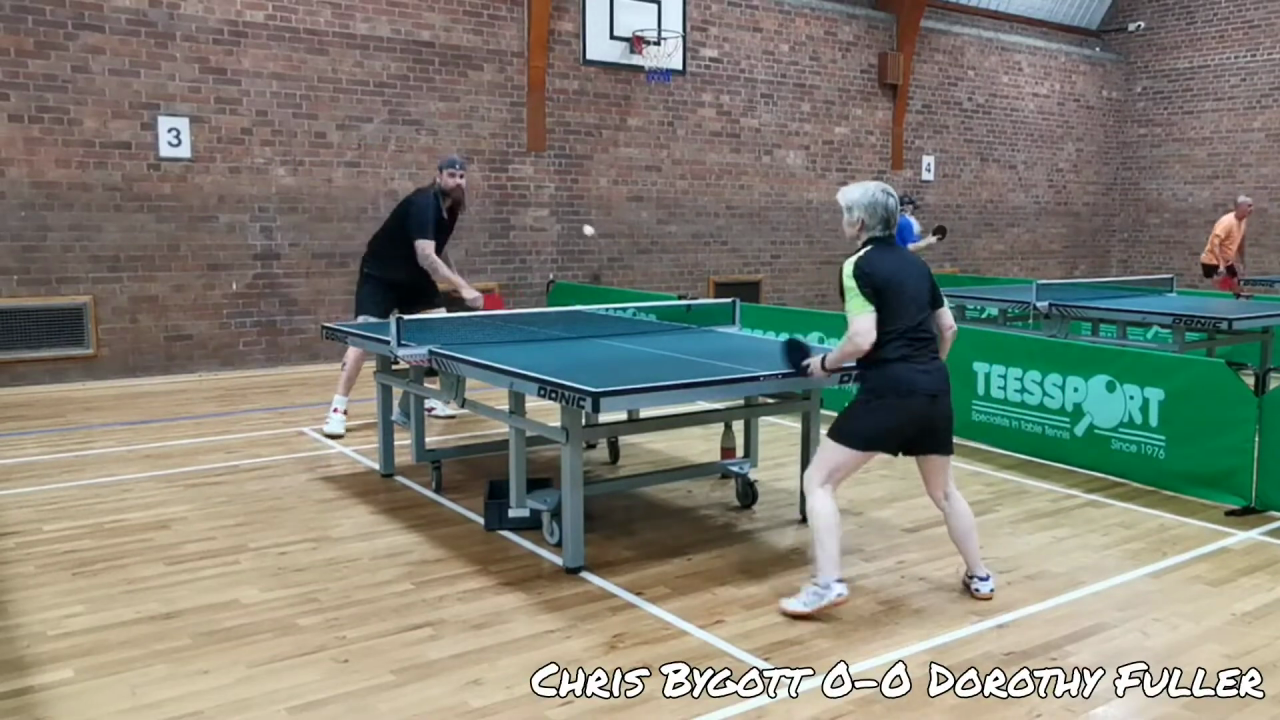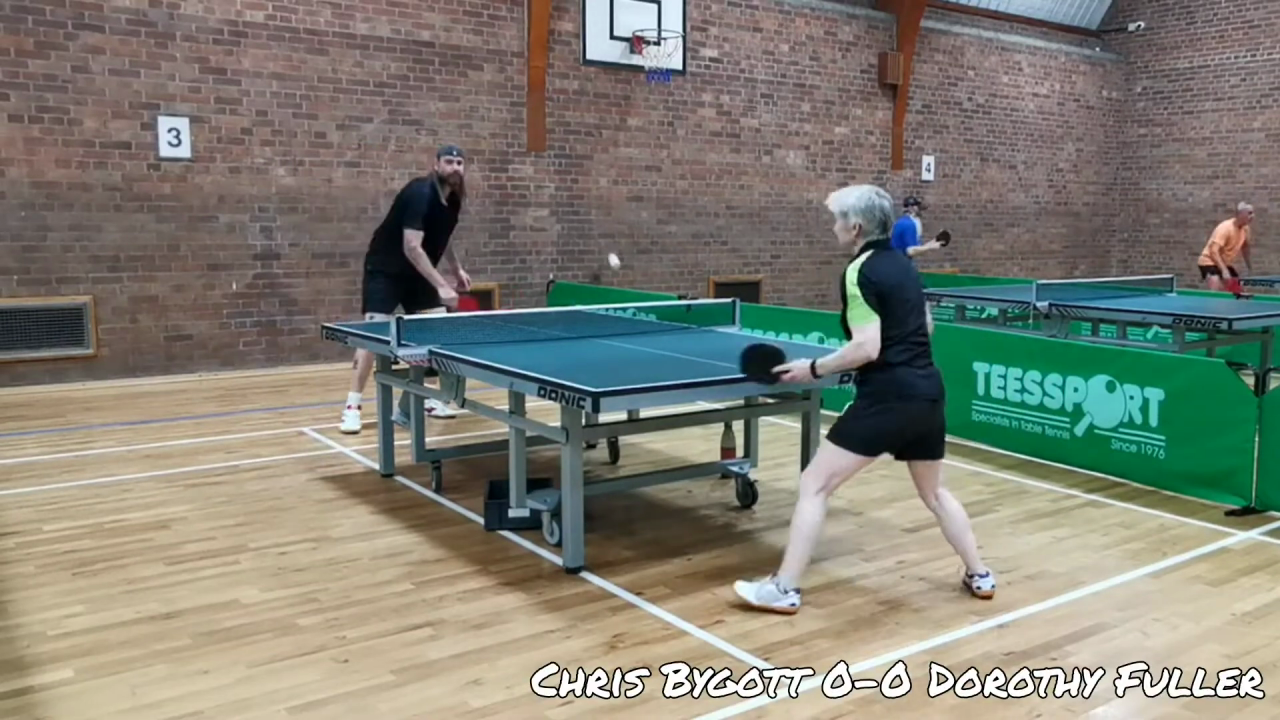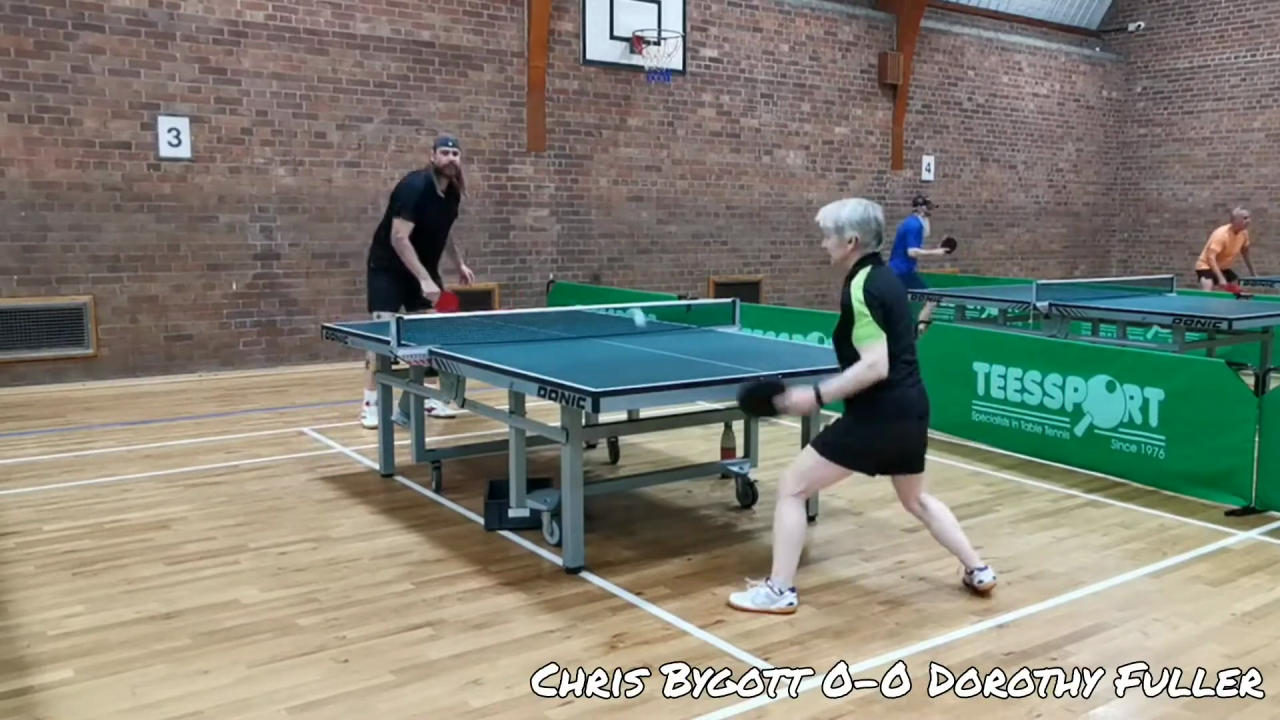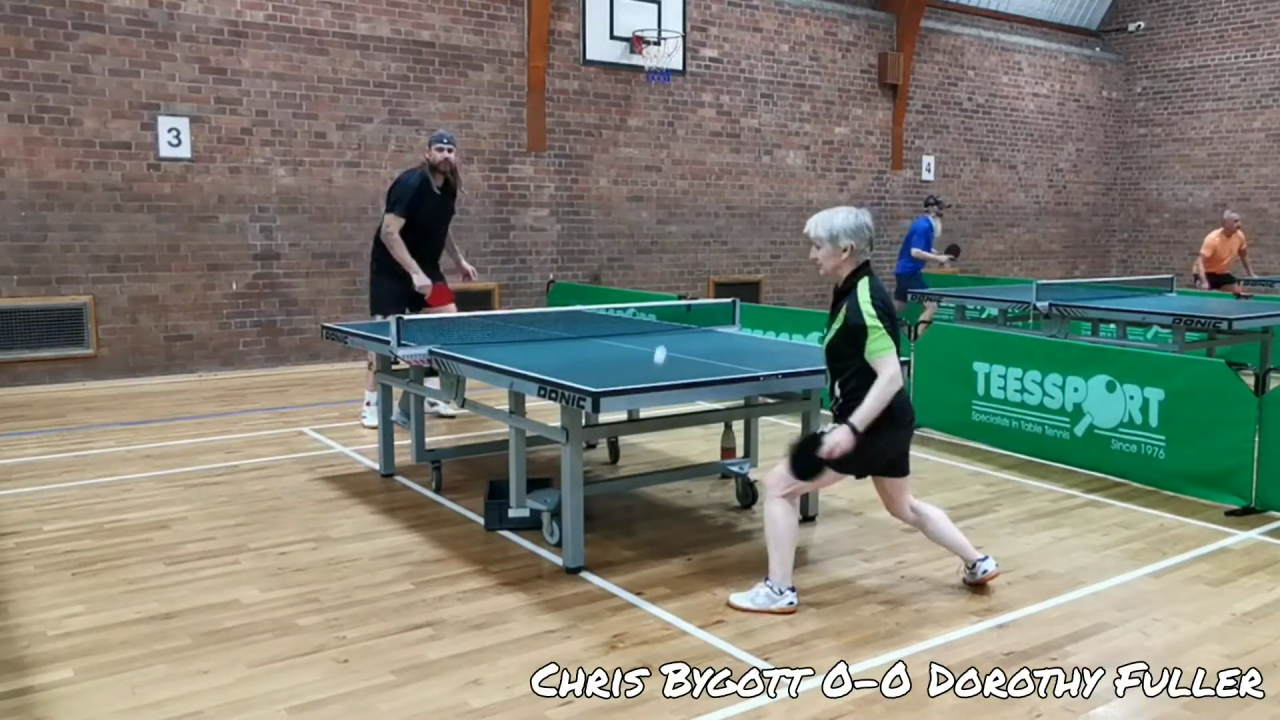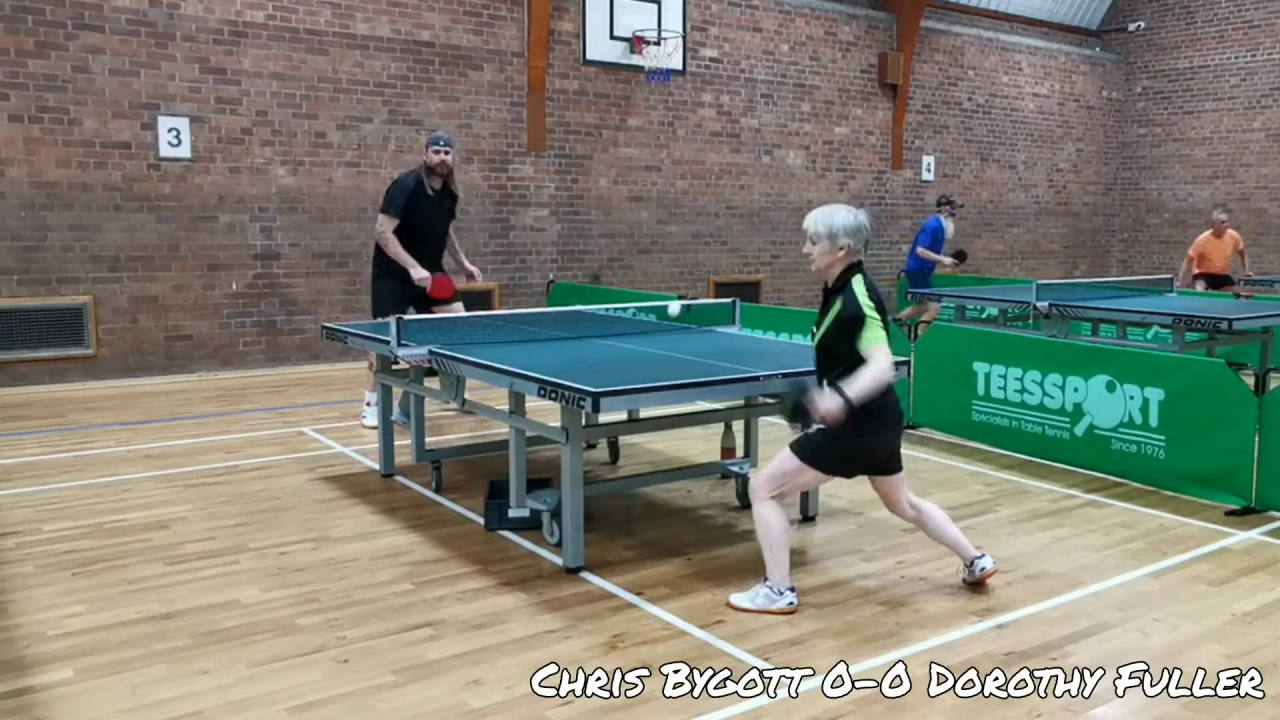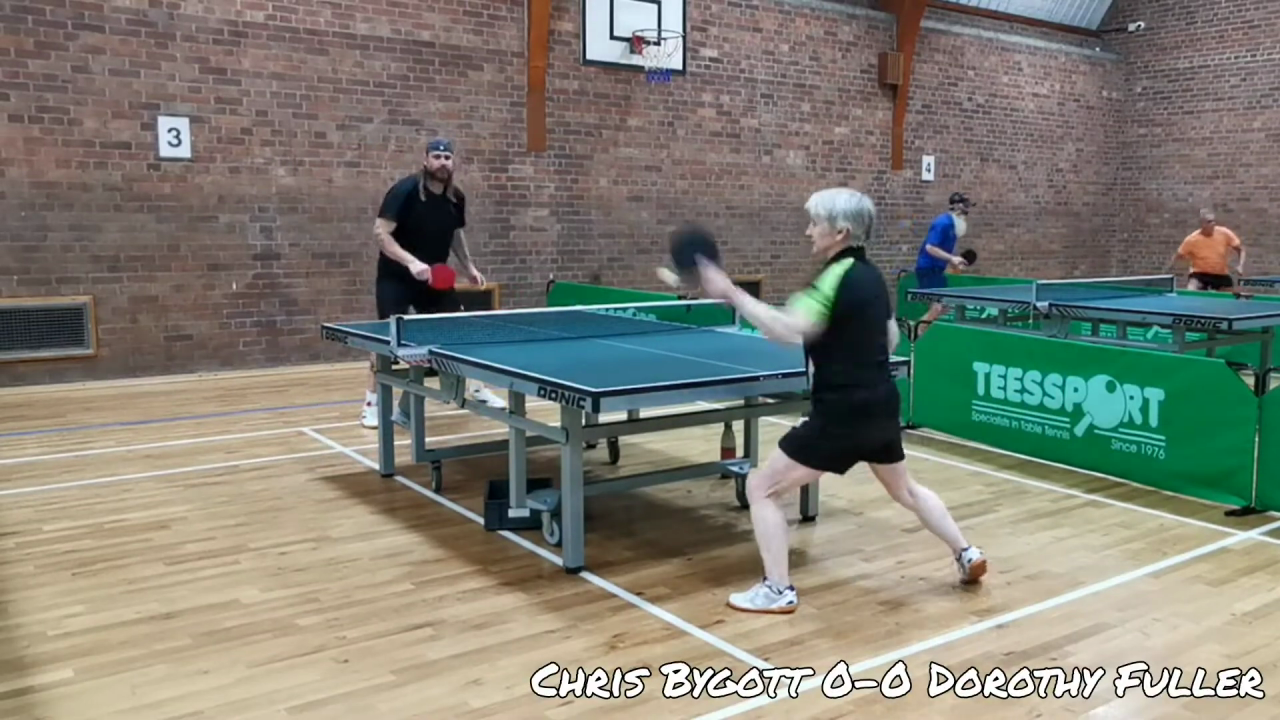
dt=0.1s
person 1, frame 1
left shoulder: (859, 266)
right shoulder: (914, 263)
left elbow: (863, 339)
right elbow: (948, 326)
left wrist: (825, 362)
left hip: (890, 393)
right hip: (933, 390)
left knee: (818, 481)
right knee: (942, 489)
left ankle: (828, 584)
right ankle: (979, 577)
person 1, frame 2
left shoulder: (860, 273)
right shoulder: (901, 265)
left elbow: (868, 348)
left wrist: (813, 368)
left hip: (887, 398)
right hip: (928, 394)
left knee: (814, 485)
right knee: (934, 492)
left ankle: (785, 588)
right ankle: (980, 575)
person 1, frame 3
left shoulder: (862, 291)
right shoulder: (882, 279)
left elbow: (875, 367)
left wrist: (817, 395)
left hip: (883, 413)
right hip: (911, 411)
left knee: (791, 487)
right knee: (917, 500)
left ankle: (780, 590)
right ankle: (977, 570)
person 1, frame 4
left shoulder: (862, 301)
right shoulder: (854, 289)
left elbow: (891, 378)
left wrist: (850, 428)
right wrist: (846, 400)
left hip: (874, 424)
right hip: (892, 421)
left knee: (777, 487)
right knee: (903, 505)
left ankle: (780, 590)
right ankle: (978, 563)
person 1, frame 5
left shoulder: (856, 296)
right shoulder: (840, 288)
left elbow: (883, 367)
left wrist: (843, 399)
right wrist: (840, 393)
left hip: (856, 424)
right hip: (882, 420)
left knee: (764, 487)
right knee: (901, 502)
left ankle: (778, 590)
right ankle: (975, 561)
person 1, frame 6
left shoulder: (840, 278)
right shoulder: (870, 275)
left elbow: (788, 329)
right elbow: (891, 338)
left wrist: (731, 293)
left hip: (844, 414)
right hip: (880, 408)
left knee: (762, 487)
right knee: (905, 488)
left ankle: (778, 589)
right ankle: (966, 553)
person 2, frame 1
left shoulder: (452, 209)
right shoulder: (424, 205)
right elbow: (425, 256)
left wrist: (452, 276)
right wrist: (464, 289)
left hip: (415, 278)
right hip: (379, 275)
left ankle: (425, 398)
right ankle: (337, 409)
person 2, frame 2
left shoulder: (454, 199)
right shoulder: (421, 193)
right elbow: (412, 246)
left wrist: (457, 269)
right wrist: (441, 285)
left hip: (418, 275)
right hip: (384, 271)
left ankle: (424, 398)
right ankle: (352, 405)
person 2, frame 3
left shoulder: (454, 192)
right shoulder: (415, 187)
right elbow: (399, 238)
left wrist: (459, 264)
right wrist: (425, 280)
left hip: (424, 271)
right hip: (389, 268)
left ankle: (428, 399)
right ankle: (370, 402)
person 2, frame 4
left shoulder: (450, 188)
right shoulder: (410, 183)
right elbow: (388, 232)
left wrist: (459, 261)
right wrist: (415, 273)
left hip: (427, 269)
right hip: (391, 270)
left ankle: (433, 395)
right ankle: (371, 402)
person 2, frame 5
left shoulder: (450, 193)
right shoulder: (406, 187)
right elbow: (383, 233)
left wrist: (462, 261)
right wrist: (412, 266)
left hip: (430, 272)
right hip: (393, 275)
right ankle: (372, 403)
person 2, frame 6
left shoulder: (456, 198)
right shoulder: (405, 190)
right elbow: (380, 233)
left wrist: (469, 267)
right wrist: (410, 262)
left hip: (435, 277)
right hip: (397, 276)
left ankle: (480, 390)
right ankle: (372, 403)
